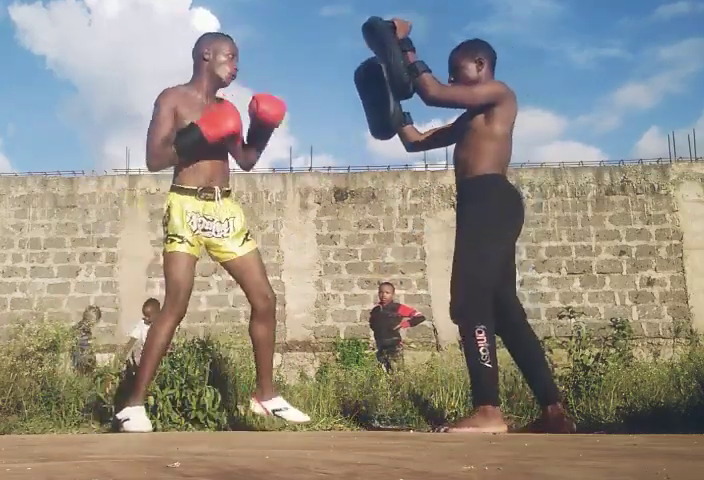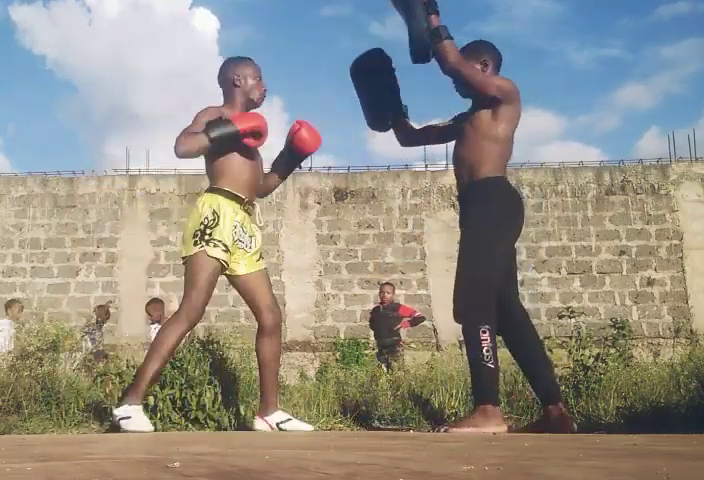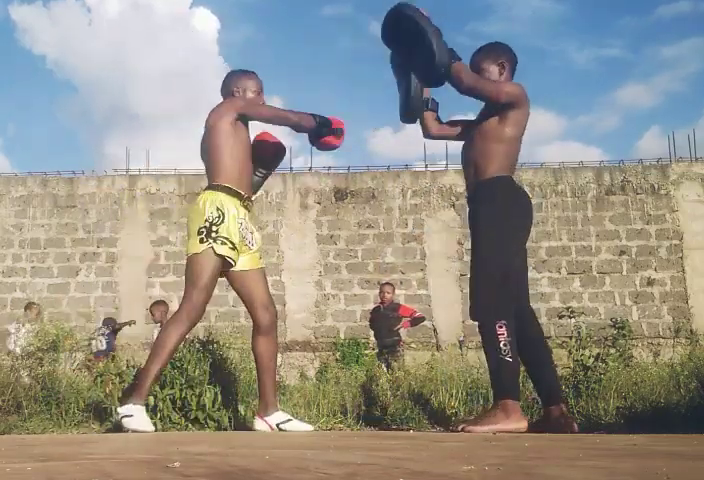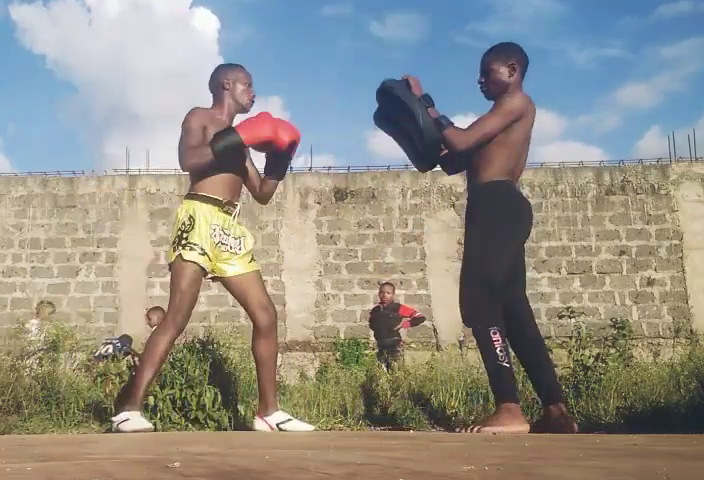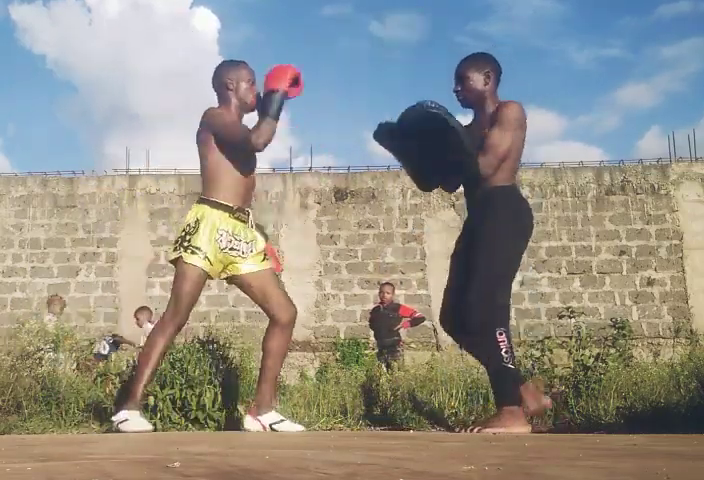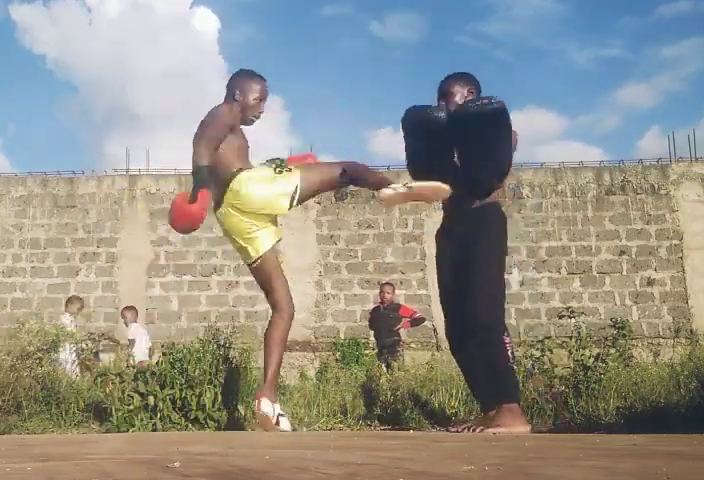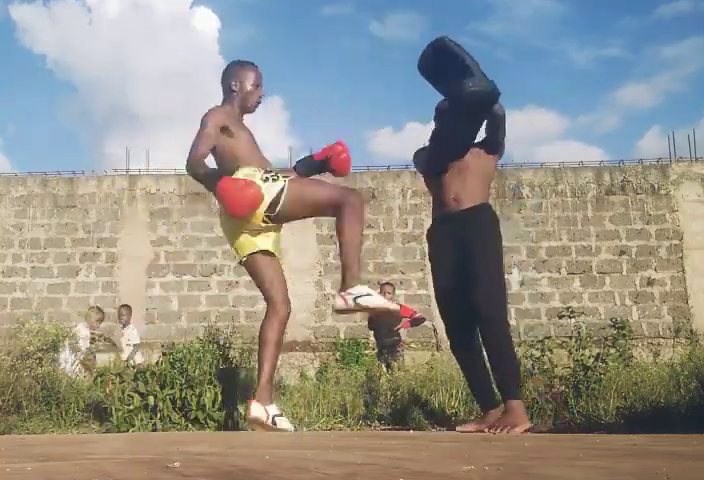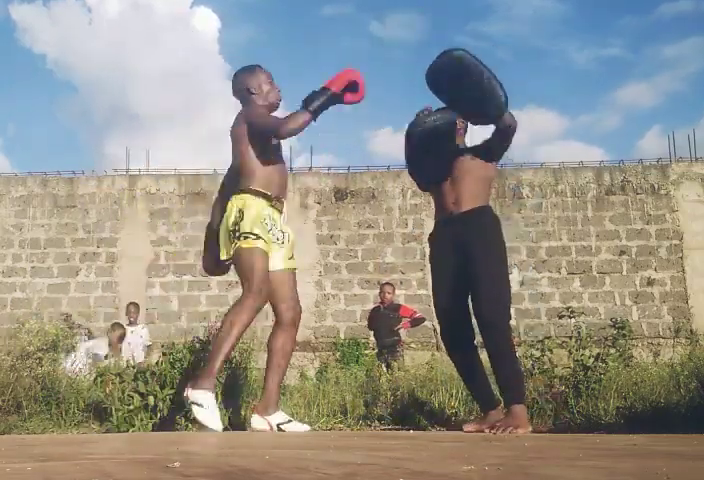
dt=0.2s
person 1, frame 1
left shoulder: (499, 92)
right shoulder: (467, 120)
left elbow: (434, 94)
right elbow: (415, 141)
left wrist: (404, 46)
left hip: (490, 201)
right hip: (483, 207)
left knee: (469, 301)
right knee: (503, 308)
left ankle: (488, 411)
right ankle: (553, 411)
person 1, frame 2
left shoulder: (505, 92)
right shoulder: (465, 121)
left elbow: (453, 64)
right elbow: (409, 137)
left hip: (492, 201)
right hip: (482, 206)
left knee: (473, 299)
right knee: (504, 305)
left ankle: (489, 410)
right ankle: (554, 409)
person 1, frame 3
left shoulder: (513, 97)
right shoulder: (482, 121)
left elbow: (466, 81)
right elbow: (432, 128)
right wrist: (421, 88)
left hip: (500, 202)
right hip: (490, 206)
left knee: (491, 298)
right knee: (513, 305)
left ankle: (507, 406)
right ankle: (556, 410)
person 1, frame 4
left shoulder: (516, 102)
right shoulder: (500, 119)
left elbow: (460, 142)
right elbow: (455, 159)
left wrist: (423, 101)
left hip: (496, 206)
right hip: (500, 210)
left knee: (480, 303)
right knee: (513, 310)
left ankle: (510, 410)
right ankle: (555, 410)
person 1, frame 5
left shoulder: (510, 112)
right shoulder: (470, 130)
left elbow: (483, 168)
left hip: (503, 213)
right hip: (480, 217)
left knee: (485, 308)
right knee: (456, 315)
left ankle: (511, 411)
right ankle: (520, 390)
person 1, frame 6
left shoulder: (501, 132)
left elbow: (489, 181)
right elbow: (427, 181)
right wrist: (429, 153)
left hip: (484, 223)
right hip: (451, 231)
left knee: (486, 312)
right knee: (458, 328)
left ankle: (512, 411)
right ankle: (492, 409)
person 1, frame 7
left shoulder: (486, 145)
right shoulder: (426, 155)
left elbow: (497, 116)
right elbow: (431, 163)
left wrist: (478, 94)
right wrist: (450, 124)
left hip: (479, 223)
right hip: (442, 231)
left knee: (489, 309)
right knee: (458, 325)
left ankle: (515, 406)
right ankle: (490, 408)
person 1, frame 8
left shoulder: (483, 153)
right shoulder: (430, 167)
left elbow: (507, 127)
right elbow: (423, 173)
right wrist: (431, 147)
left hip: (480, 229)
right hip: (444, 237)
left knee: (492, 316)
right knee: (453, 329)
left ankle: (517, 411)
right ankle: (490, 409)
person 2, frame 1
left shoulder: (221, 106)
right shoulder: (172, 98)
left elbow: (246, 160)
right elbow: (154, 160)
left wrist: (262, 128)
right wrist: (195, 135)
left hip: (225, 212)
right hip: (186, 210)
left knee: (264, 302)
right knee: (175, 308)
left ankle: (266, 395)
right ankle: (134, 403)
person 2, frame 2
left shoulder: (244, 121)
right shoulder: (216, 115)
left elbow: (261, 188)
right elbow: (182, 147)
left wrist: (293, 156)
right wrist: (229, 130)
left hip: (243, 225)
right hip: (216, 217)
left knee: (271, 317)
right knee: (190, 312)
left ankle: (269, 411)
right ankle: (131, 403)
person 2, frame 3
left shoulder: (233, 133)
right shoulder: (227, 109)
right elbow: (284, 116)
left wrist: (264, 166)
right wrist: (319, 125)
left hip: (239, 222)
right hip: (217, 213)
left knee: (266, 317)
right knee: (191, 311)
left ankle: (269, 411)
right ankle: (134, 402)
person 2, frame 4
left shoulder: (237, 143)
right shoulder: (199, 117)
left elbow: (263, 194)
right elbow: (188, 160)
left wrist: (280, 155)
right wrist: (237, 137)
left hip: (231, 229)
right hip: (200, 220)
left knee: (266, 317)
right knee: (176, 318)
left ankle: (268, 411)
right ankle: (130, 408)
person 2, frame 5
left shoulder: (238, 138)
right shoulder: (215, 117)
right elbow: (258, 140)
right wrist: (276, 96)
left hip: (242, 232)
right hip: (210, 225)
left knee: (285, 314)
right knee: (175, 318)
left ankle: (261, 411)
right ankle: (129, 407)
person 2, frame 6
left shoulder: (228, 134)
right shoulder: (222, 114)
right elbow: (203, 139)
left wrist: (285, 168)
right wrist: (201, 182)
left hip: (236, 215)
right hip: (252, 188)
left knee: (283, 308)
right knee: (347, 168)
left ankle: (268, 398)
right ankle: (392, 189)
person 2, frame 7
left shoulder: (237, 130)
right shoulder: (219, 116)
left elbow: (275, 172)
right elbow: (193, 162)
left wrist: (316, 162)
right wrist: (220, 183)
left hip: (244, 221)
right hip: (252, 192)
left knee: (279, 305)
right knee: (350, 199)
left ankle: (262, 402)
right ankle: (352, 287)
person 2, frame 8
left shoulder: (260, 127)
right shoulder: (251, 114)
left elbow: (225, 187)
right elbow: (285, 128)
left wrist: (212, 237)
right wrist: (323, 98)
left hip: (271, 223)
right hip: (250, 213)
left knee: (290, 316)
right knee: (255, 295)
left ankle: (267, 410)
right ankle: (202, 385)
